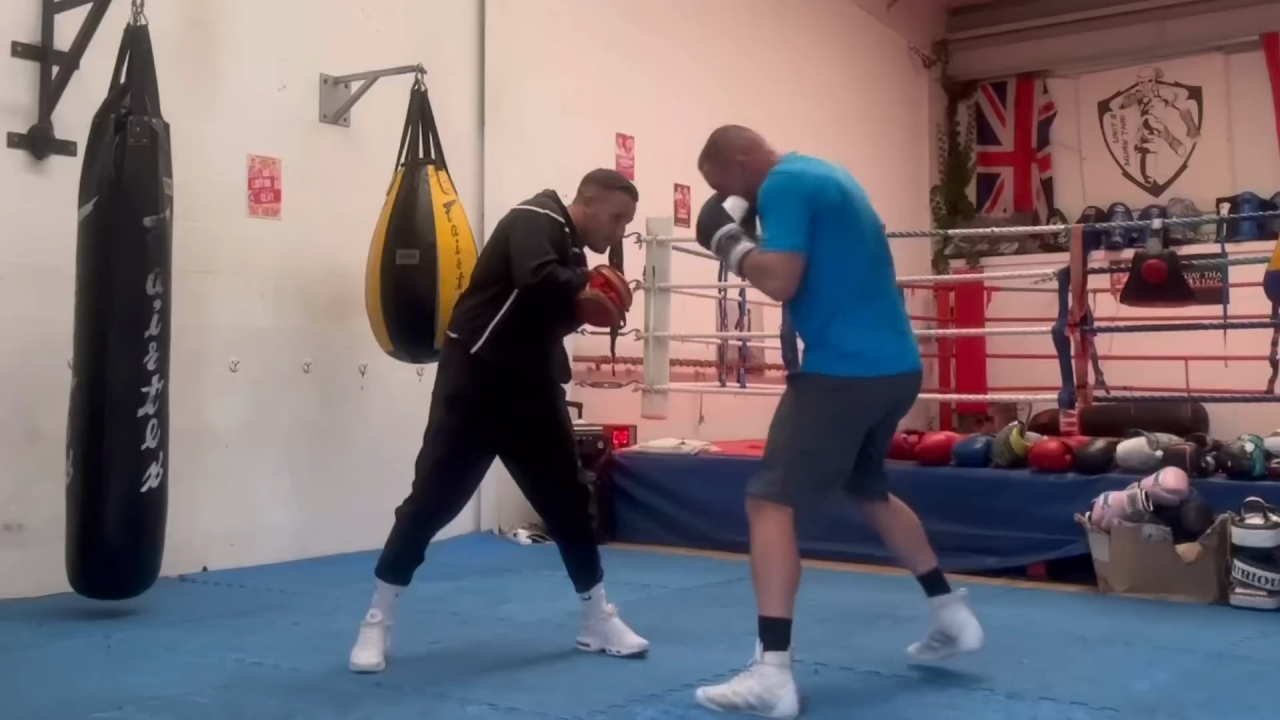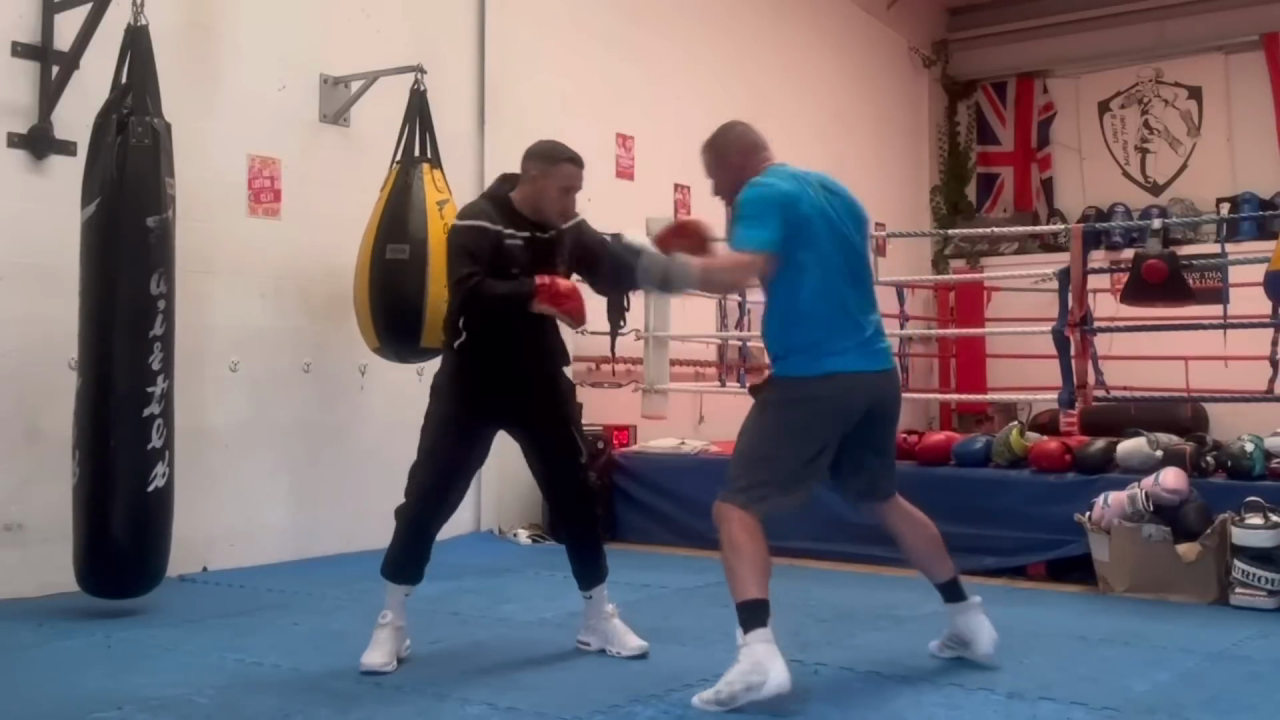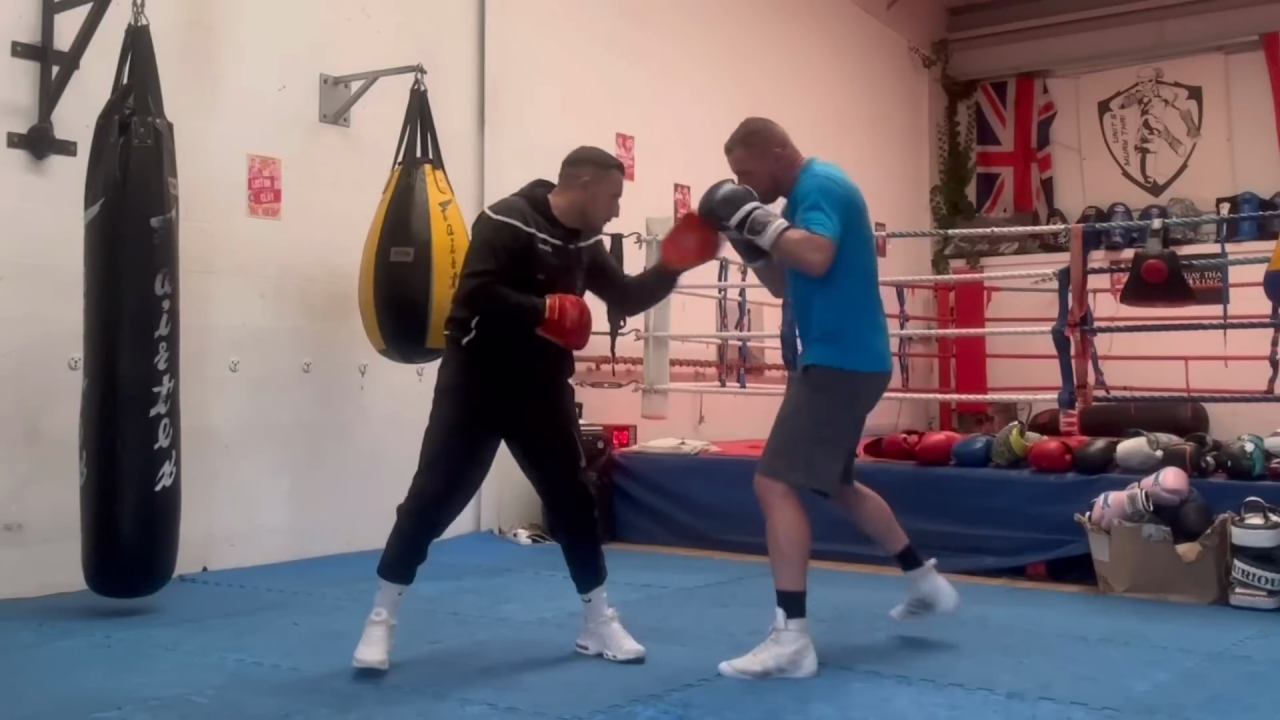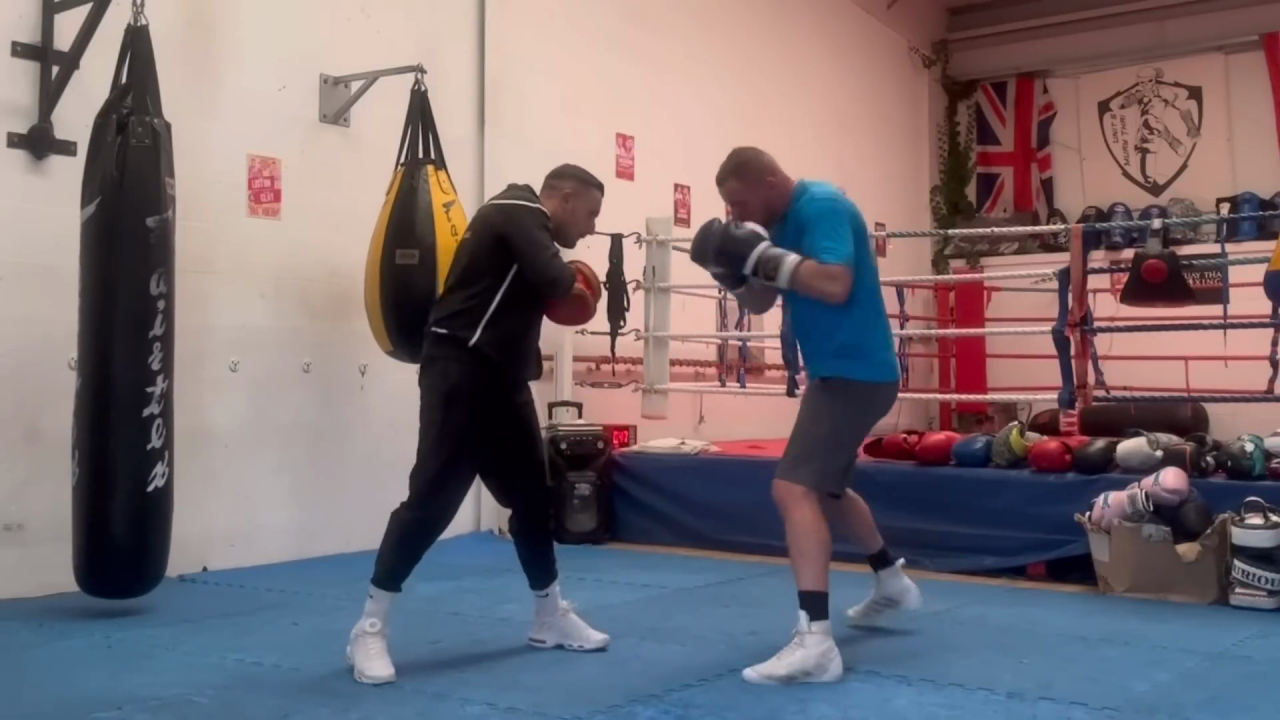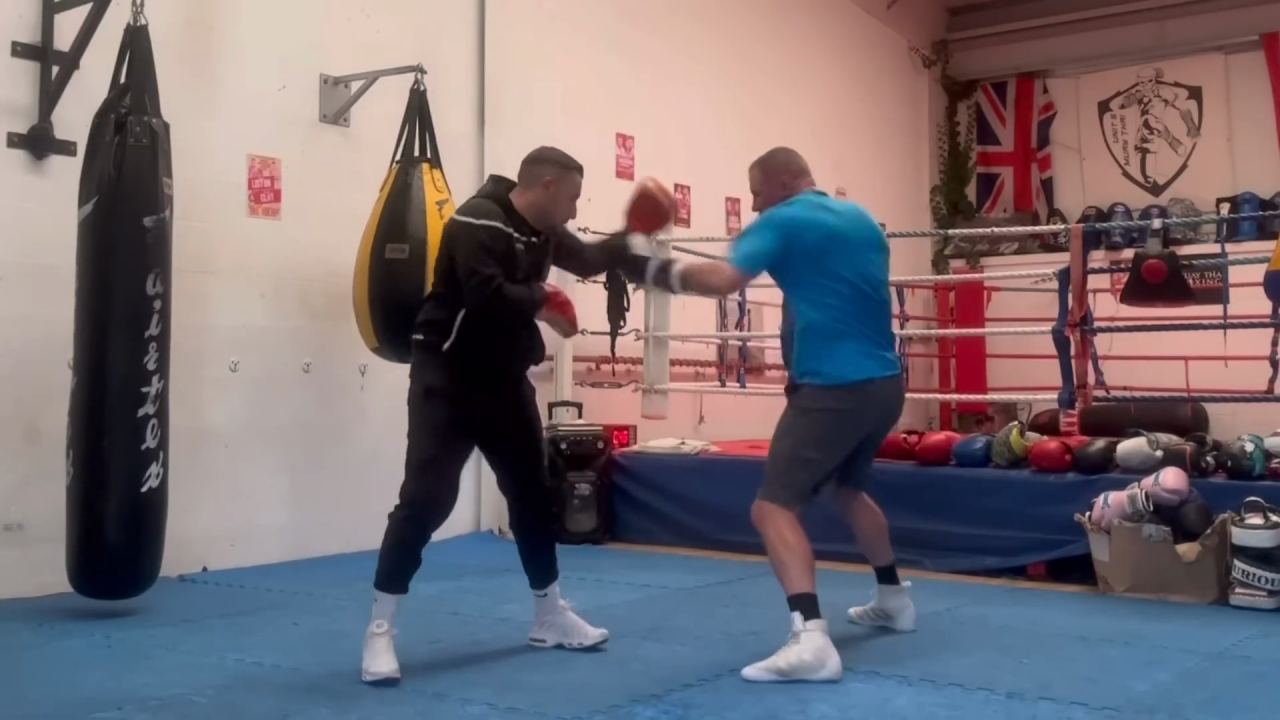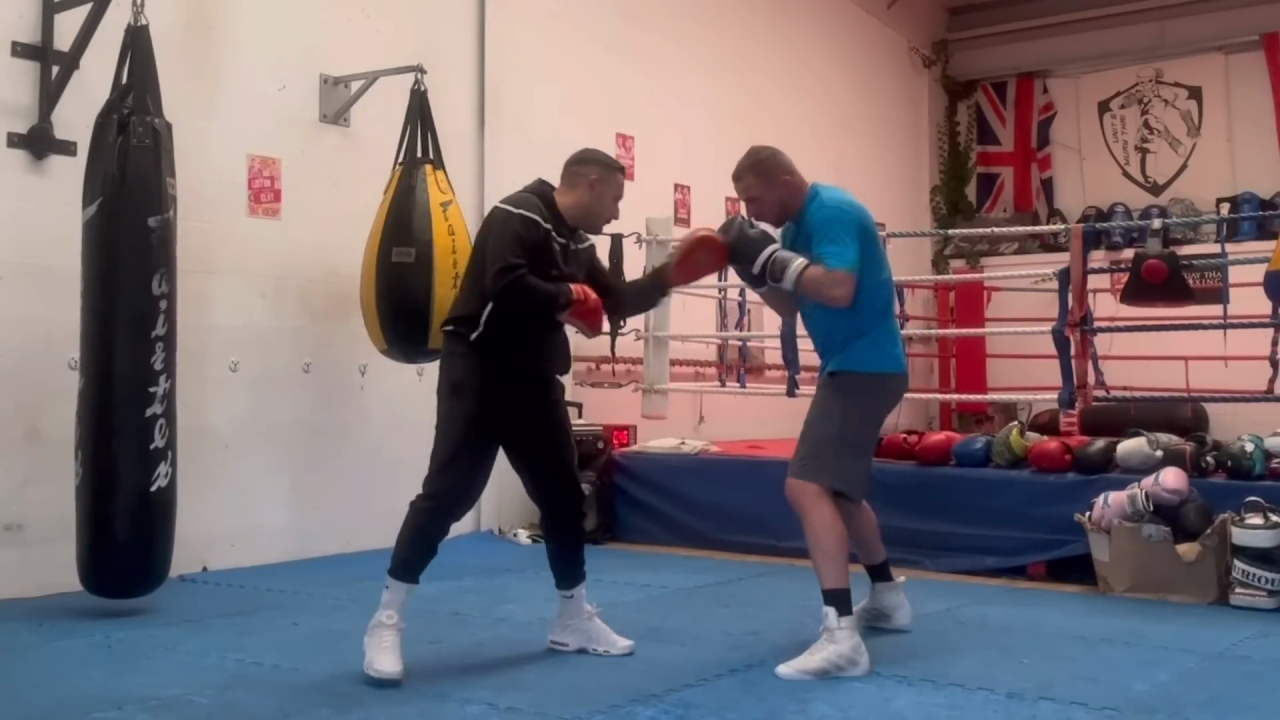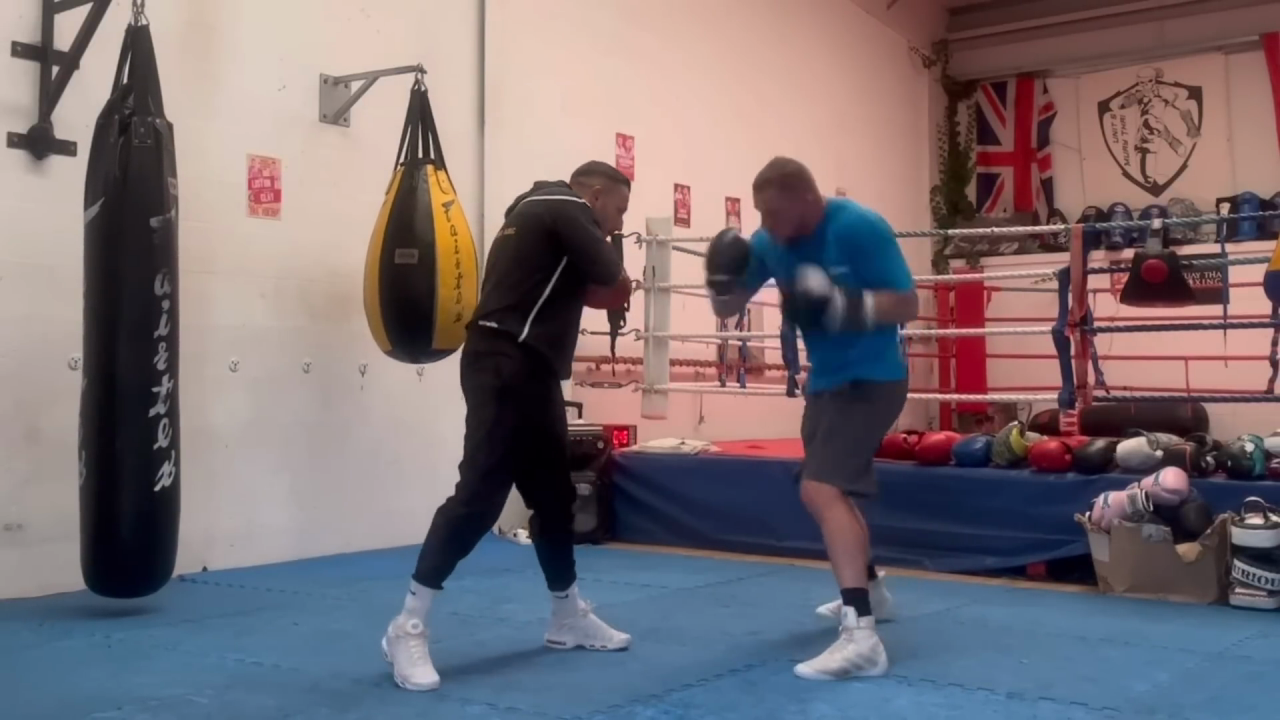
dt=0.7s
person 1, frame 1
left shoulder: (785, 181)
right shoulder: (826, 176)
left elbow: (779, 282)
left wrist: (727, 238)
right wrist: (741, 232)
left hip: (843, 372)
right hip: (897, 366)
left knee: (769, 503)
right knee: (870, 492)
right ankle: (950, 613)
person 1, frame 2
left shoulder: (763, 195)
right shoulder: (837, 193)
left elbow: (746, 271)
left wrist: (664, 270)
left hip: (809, 379)
right hip: (875, 372)
left knee: (738, 508)
right knee: (883, 497)
left ankle: (760, 654)
right ankle: (968, 618)
person 1, frame 3
left shoulder: (821, 184)
right shoulder: (813, 190)
left elbow: (815, 258)
right elbow: (786, 285)
left wrist: (756, 215)
right wrist: (749, 240)
left hip: (839, 362)
right hip: (854, 360)
left knee: (774, 485)
right knee: (836, 481)
left ankle: (791, 638)
right ankle: (924, 578)
person 1, frame 4
left shoulder: (824, 206)
right shoulder: (767, 226)
left elbow: (836, 288)
right elbow: (756, 303)
left wrist: (766, 258)
right wrist: (727, 264)
left hip: (858, 374)
right hip: (833, 374)
left knee: (794, 488)
right knee: (827, 485)
left ankle: (815, 641)
right ankle: (890, 579)
person 1, frame 5
left shoulder: (787, 221)
right shoulder: (861, 221)
left elbow: (725, 280)
left wrist: (659, 268)
left hip: (830, 387)
right hip: (885, 384)
left knee: (772, 508)
right knee: (849, 488)
left ankle: (811, 639)
right ankle: (893, 599)
person 1, frame 6
left shoulder: (832, 211)
right shoulder: (796, 225)
left elbow: (840, 290)
right elbow: (789, 306)
left wrist: (773, 259)
right wrist: (754, 266)
left hip: (864, 369)
right hip: (855, 369)
left knee: (806, 487)
right knee: (837, 487)
left ankle: (840, 636)
right ankle: (887, 596)
person 1, frame 7
left shoulder: (863, 228)
right shoulder: (771, 242)
left elbow: (906, 305)
right elbow: (728, 309)
left wrist: (843, 307)
right wrist: (722, 276)
left hip: (870, 380)
right hip: (826, 381)
left knee: (821, 491)
right knee: (829, 487)
left ankle: (860, 636)
right ankle: (867, 590)
person 2, frame 1
left shoulder: (571, 249)
right shoulder: (535, 221)
right elbow: (537, 282)
left wrist: (585, 304)
right wrist: (585, 286)
left hip: (532, 387)
right hip: (476, 378)
left knee: (568, 500)
right knee: (434, 497)
left ankle: (598, 619)
right ankle: (377, 621)
person 2, frame 2
left shoulder: (565, 227)
right shoulder: (476, 224)
left elbow: (610, 270)
right elbow: (471, 294)
right wrist: (532, 294)
left hip: (540, 376)
right hip: (472, 378)
left knee: (575, 495)
right knee: (429, 495)
left ankle: (599, 618)
right ankle: (391, 625)
person 2, frame 3
left shoulder: (584, 241)
right shoulder: (507, 222)
left elbow: (625, 297)
right elbow: (475, 294)
left wrist: (673, 264)
right wrist: (545, 311)
left hip: (542, 385)
right hip: (476, 380)
left knee: (573, 499)
right knee: (433, 497)
left ankle: (599, 621)
right ankle: (380, 620)
person 2, frame 4
left shoulder: (525, 229)
right shoulder: (518, 213)
right elbow: (549, 276)
left wrist: (564, 290)
right wrist: (572, 281)
left hip: (502, 379)
right hip: (460, 372)
left knee: (532, 496)
right knee: (433, 498)
left ankle: (551, 616)
right ankle: (370, 629)
person 2, frame 5
left shoulder: (535, 231)
right shoulder: (477, 223)
left elbow: (584, 259)
right elbow: (488, 296)
left wrist: (631, 242)
right wrist: (542, 299)
left hip: (505, 380)
right hip: (448, 377)
left knee: (533, 494)
right knee: (425, 499)
left ankle: (549, 616)
right ankle: (379, 630)
person 2, frame 6
left shoulder: (573, 240)
right shoulder: (518, 215)
left elbow: (613, 302)
right elbow: (504, 285)
left wrist: (670, 274)
right wrist: (565, 298)
left hip: (533, 380)
right hip: (477, 369)
left knee: (563, 497)
right knee: (447, 492)
left ankle: (574, 620)
right ankle: (385, 623)
person 2, frame 7
left shoulder: (540, 218)
right shoulder: (563, 207)
right elbow: (605, 271)
left wrist: (601, 281)
right wrist: (614, 273)
left hip: (530, 372)
right hip: (506, 369)
left knee: (554, 496)
right knee: (479, 495)
left ankle: (568, 616)
right ankle: (409, 627)
